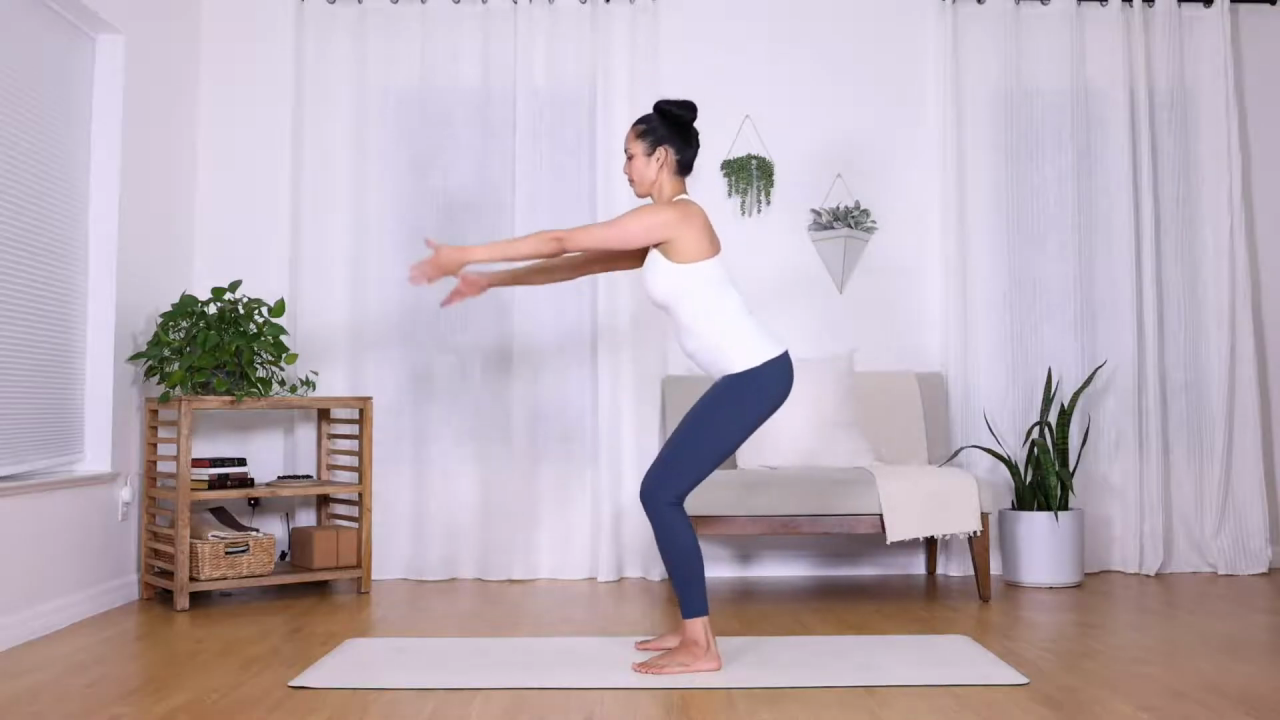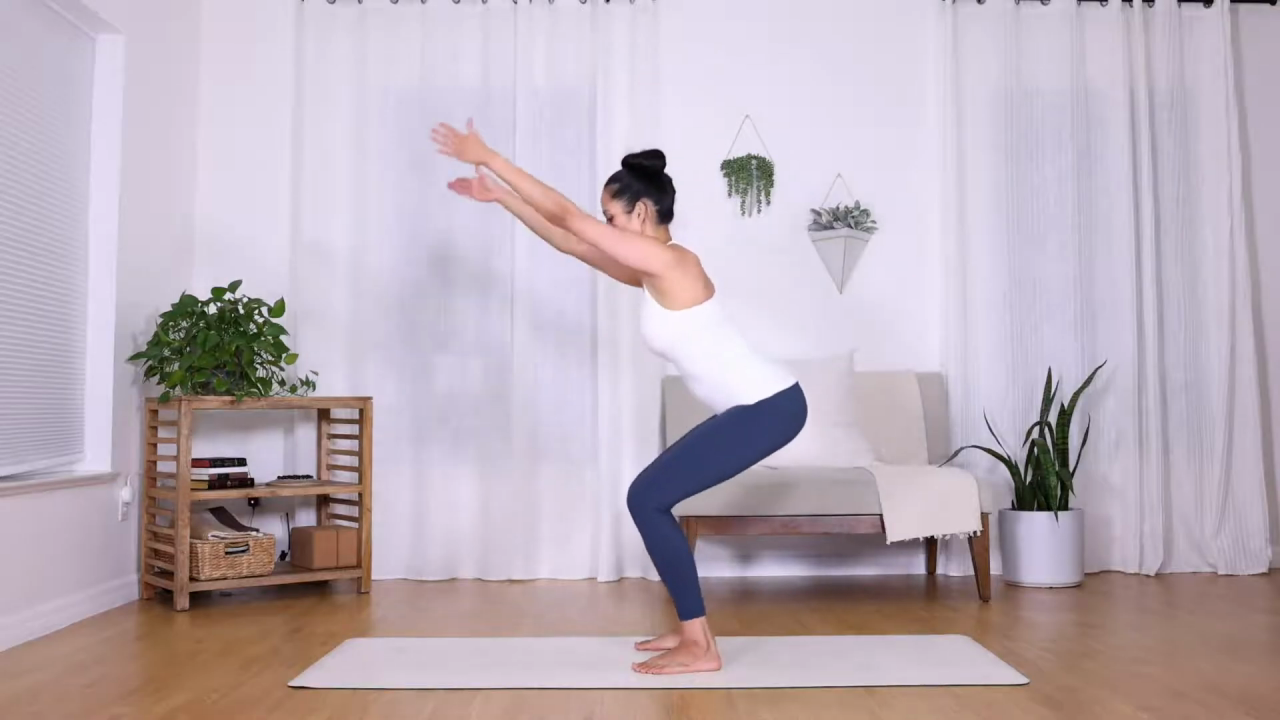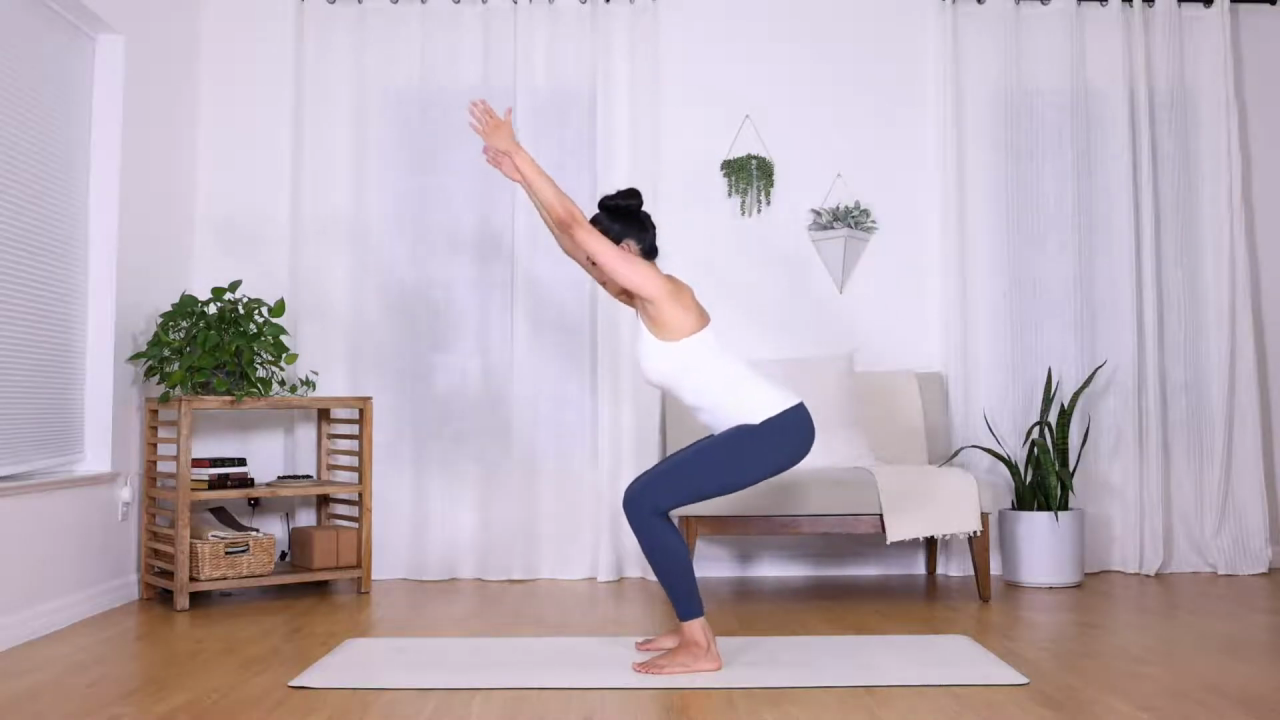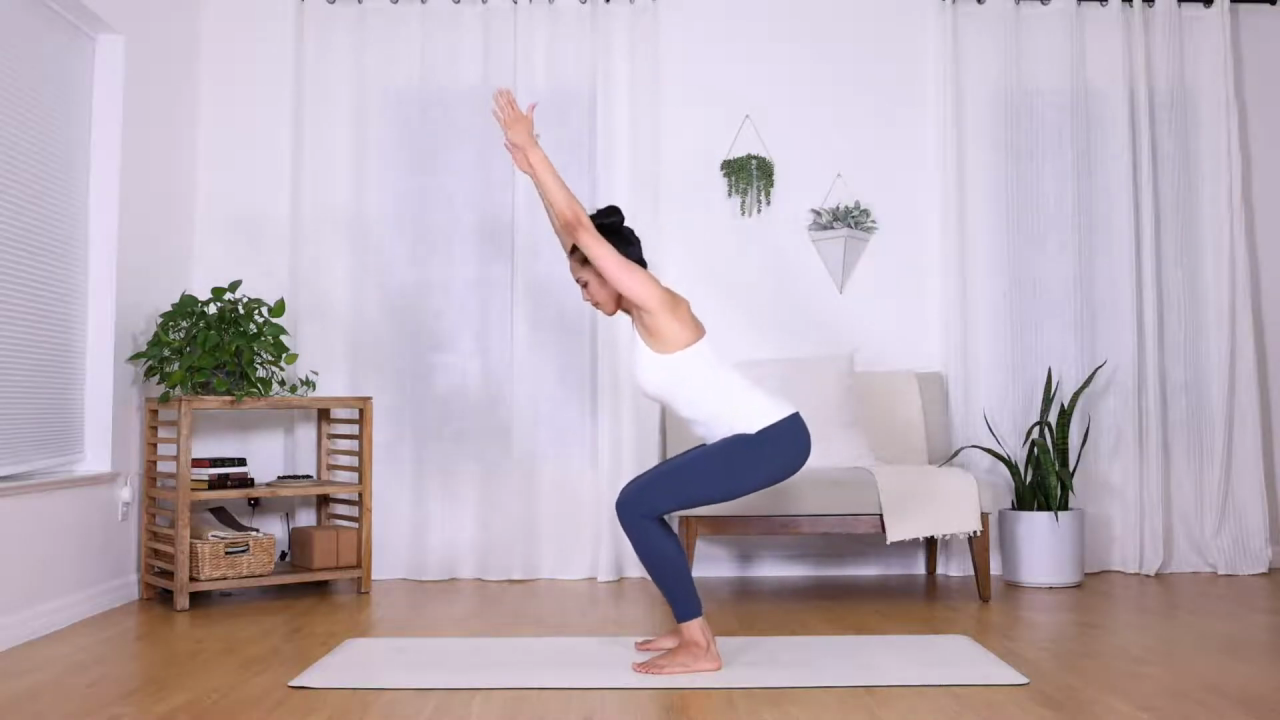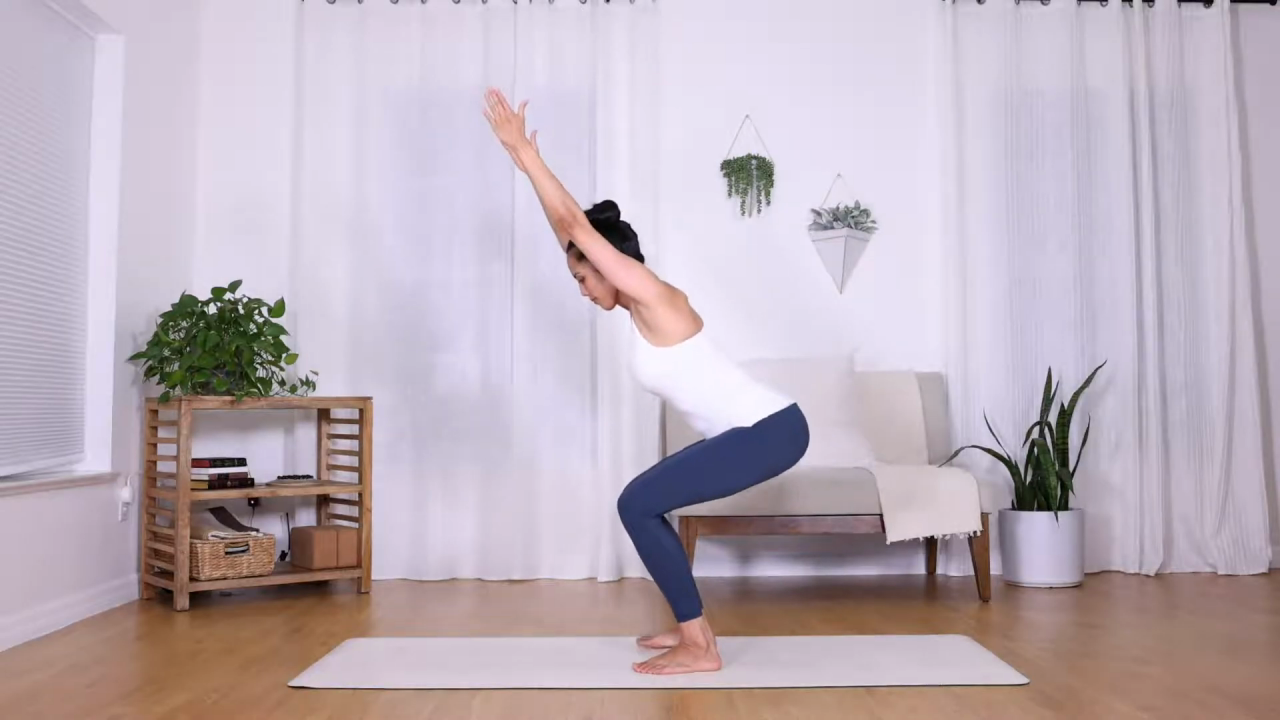
dt=0.5s
person 1, frame 1
left shoulder: (672, 217)
right shoulder: (664, 233)
left elbow: (564, 244)
right elbow: (581, 261)
left wrist: (468, 257)
right wrist: (491, 278)
left hip: (755, 377)
right hip: (748, 376)
left knee: (660, 494)
right knee: (662, 493)
left ankle: (700, 647)
right ankle: (692, 628)
person 1, frame 2
left shoulder: (669, 261)
right shoulder: (655, 270)
left elbow: (568, 217)
right elbow: (570, 239)
left wrist: (488, 157)
right wrist: (500, 196)
left hip: (767, 407)
right hip: (759, 405)
left knee: (647, 499)
right knee: (650, 498)
left ankle: (700, 647)
right ankle: (691, 629)
person 1, frame 3
left shoulder: (661, 292)
right shoulder: (649, 298)
left elbow: (575, 224)
right elbow: (572, 241)
left wrist: (514, 149)
right wrist: (521, 178)
left hip: (776, 430)
right hip: (766, 426)
left knee: (643, 502)
right knee: (647, 501)
left ankle: (699, 647)
right ankle: (692, 628)
person 1, frame 4
left shoulder: (657, 305)
right shoulder: (646, 311)
left elbow: (581, 227)
right elbow: (575, 238)
left wrist: (532, 150)
right wrist: (532, 172)
left hip: (772, 441)
right hip: (761, 437)
left knee: (635, 506)
right knee: (642, 505)
left ankle: (698, 647)
right ankle: (692, 629)
person 1, frame 5
left shoulder: (655, 298)
right shoulder: (644, 306)
left elbow: (577, 224)
right elbow: (572, 234)
left wrist: (523, 149)
right wrist: (529, 166)
left hip: (769, 431)
right hip: (759, 429)
left knee: (638, 505)
right knee: (645, 503)
left ankle: (699, 647)
right ankle: (691, 628)
